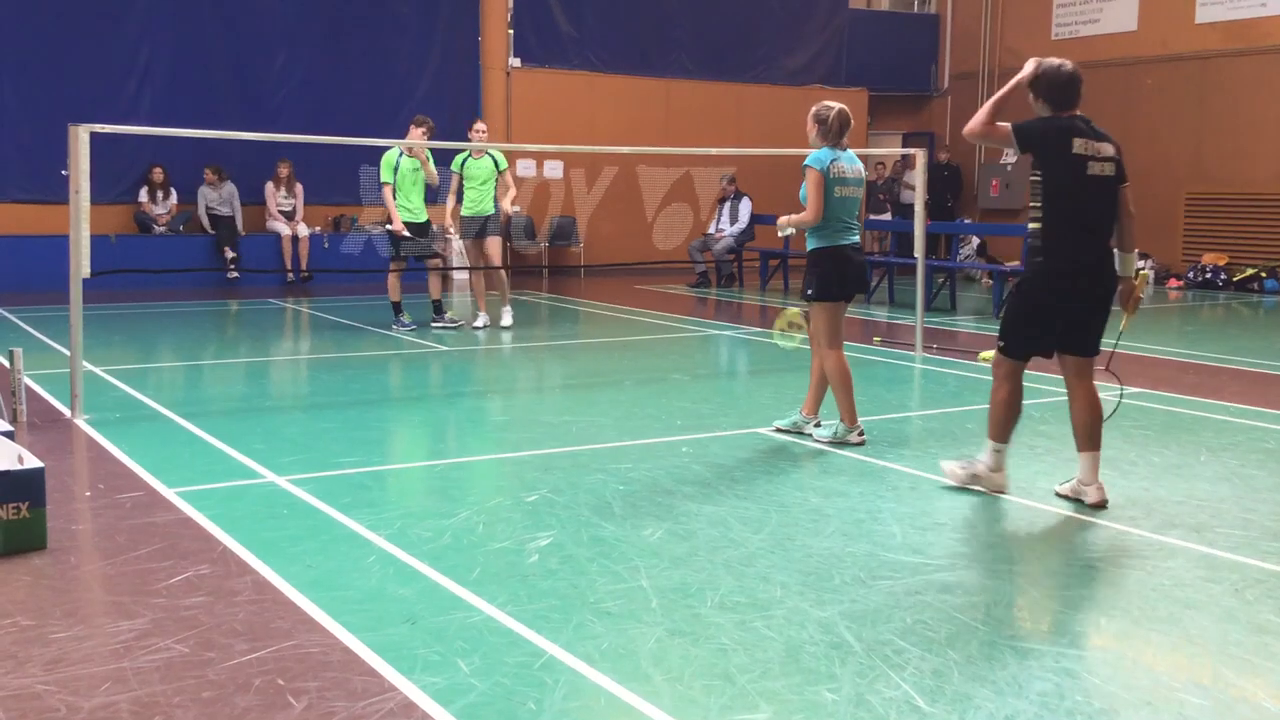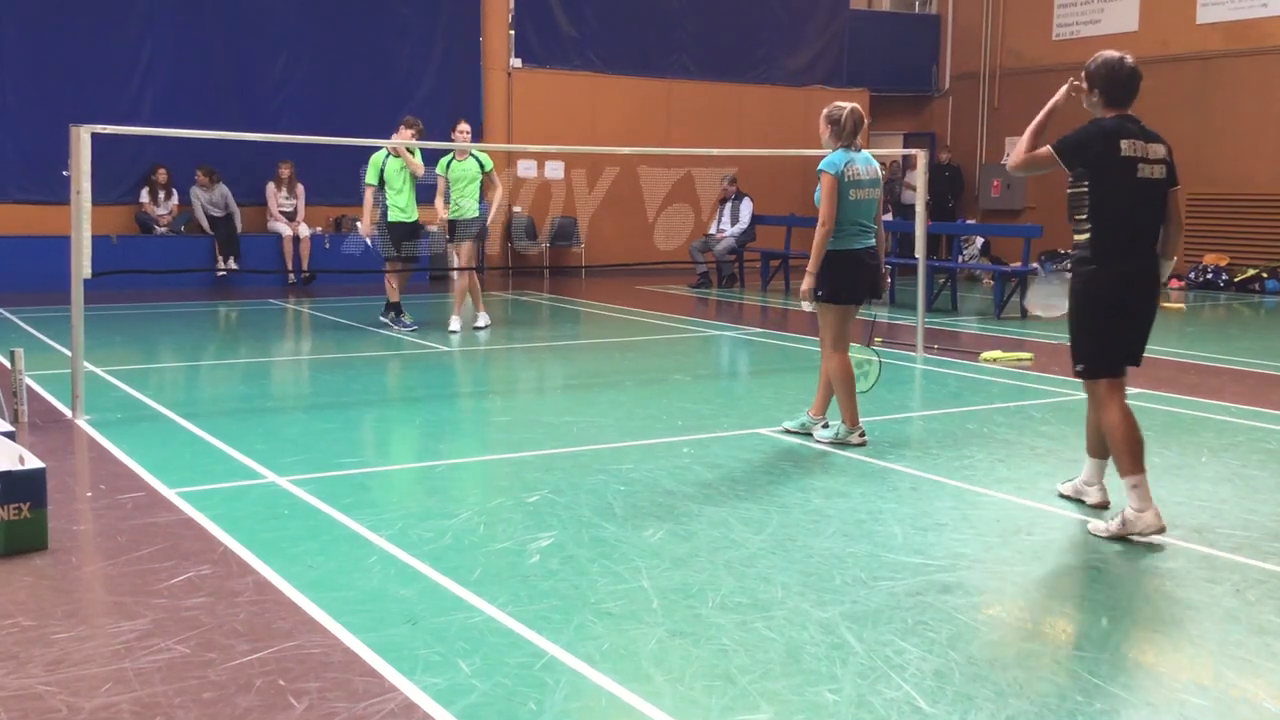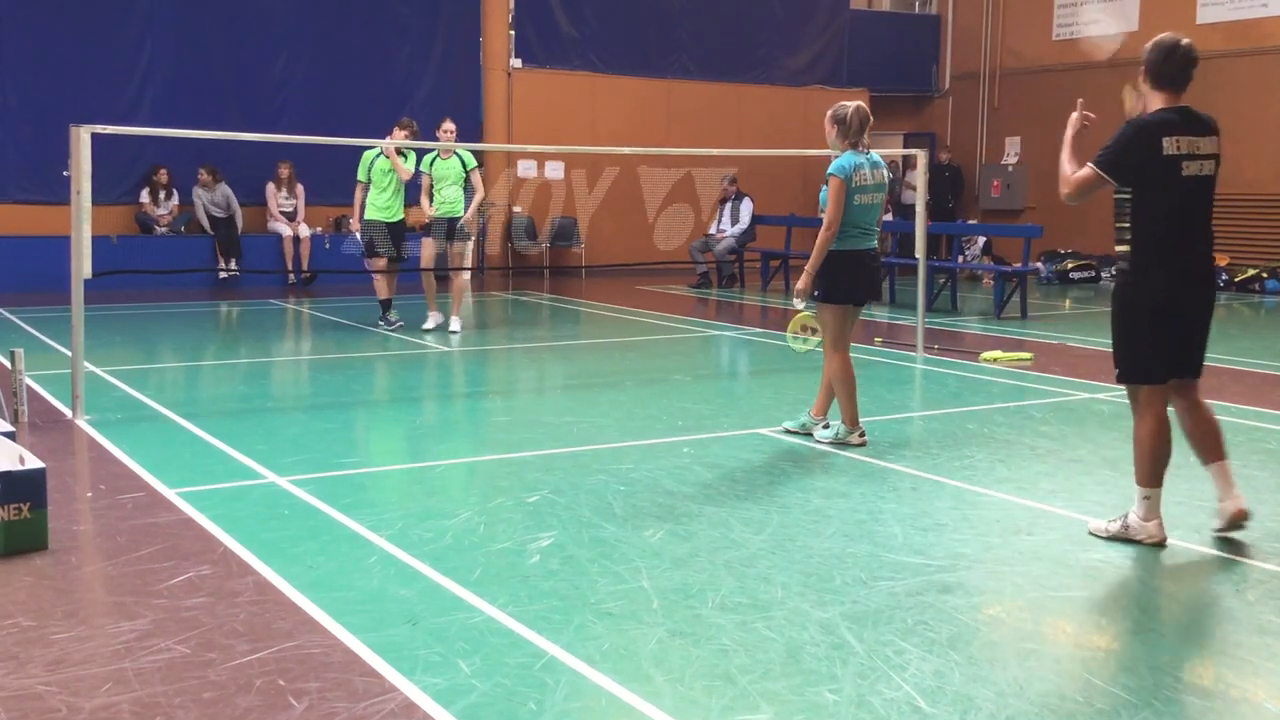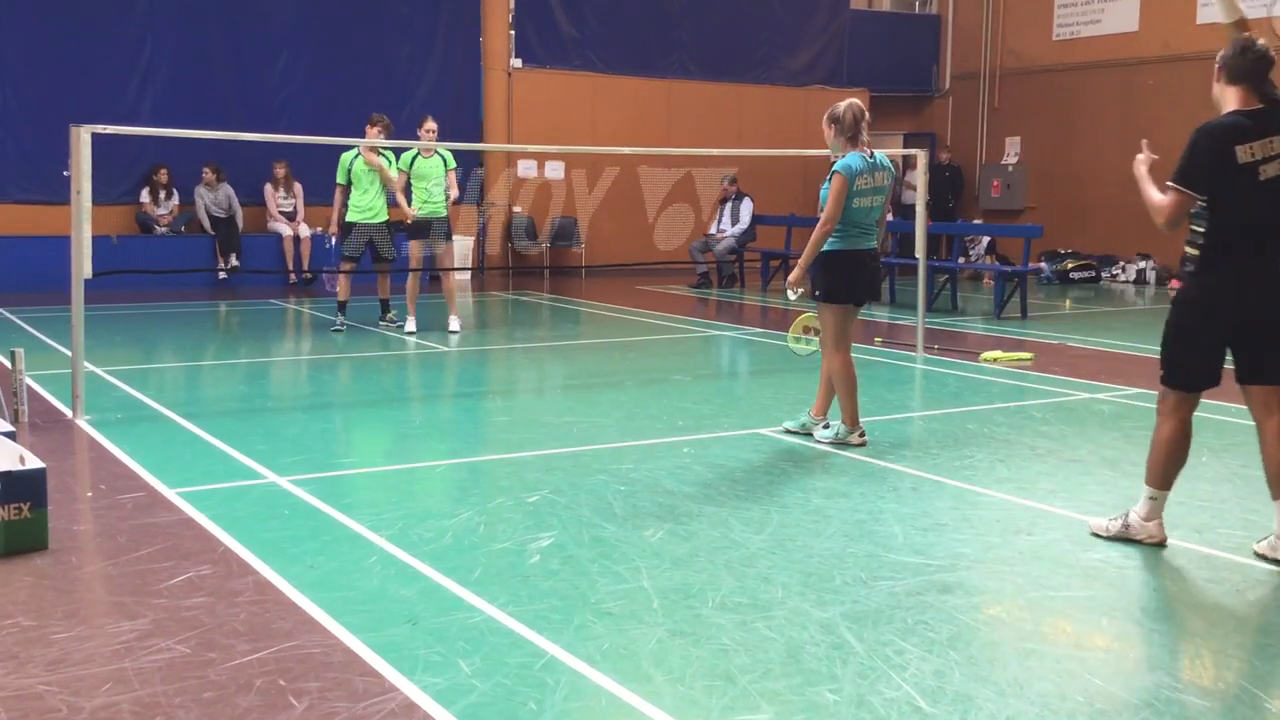
dt=0.4s
person 1, frame 1
left shoulder: (1049, 131)
right shoulder: (1107, 144)
left elbow: (975, 131)
right elbow: (1125, 216)
left wrist: (1017, 80)
right wrist: (1127, 272)
left hip: (1049, 273)
right hip: (1095, 275)
left knee: (1007, 368)
right knee: (1079, 375)
left ankle: (990, 467)
right ankle: (1088, 481)
person 1, frame 2
left shoulder: (1096, 136)
right shoulder: (1158, 145)
left elbow: (1019, 163)
right elbow: (1174, 222)
left wrist: (1053, 104)
right wrist: (1159, 275)
left hip: (1100, 280)
right hip: (1141, 281)
left knee: (1105, 393)
right knee: (1107, 385)
left ankle: (1141, 507)
right ankle: (1091, 481)
person 1, frame 3
left shoulder: (1140, 132)
right shoulder: (1208, 130)
left elbow: (1071, 189)
left wrist: (1070, 132)
left hip: (1146, 283)
right hip: (1197, 281)
left knee: (1148, 400)
right knee: (1186, 393)
left ankle: (1145, 519)
right ankle: (1228, 496)
person 1, frame 4
left shoulder: (1212, 137)
left elbow: (1167, 216)
left wrist: (1142, 174)
left hip: (1212, 291)
left knee: (1177, 405)
left ankle: (1146, 519)
person 2, frame 1
left shoulder: (818, 160)
right shoulder: (855, 162)
left elbow: (813, 217)
left wrist: (788, 220)
left hip: (827, 258)
right hip: (852, 255)
left knee: (830, 346)
right knee: (819, 340)
left ankle: (850, 425)
right ankle: (808, 415)
person 2, frame 2
left shoulder: (832, 164)
right shoulder: (871, 163)
left elbow: (826, 224)
right elbow: (877, 222)
left wrist: (810, 272)
right wrist: (880, 265)
left hip: (840, 261)
right hip: (866, 259)
left knee: (835, 348)
right knee: (831, 343)
left ankle: (851, 426)
right ankle: (817, 416)
person 2, frame 3
left shoulder: (842, 166)
right shoulder: (880, 165)
left elbow: (831, 227)
left wrist: (808, 272)
left hip: (840, 262)
right hip: (867, 261)
left knee: (836, 349)
right knee: (835, 346)
left ankle: (851, 427)
right ankle: (817, 417)
person 2, frame 4
left shoulder: (845, 167)
right shoulder: (884, 165)
left elbow: (827, 224)
left wrist: (801, 266)
left hip: (838, 262)
right hip: (865, 261)
left knee: (837, 348)
right knee: (832, 345)
left ankle: (851, 427)
right ankle: (817, 416)
person 3, frame 1
left shoulder: (425, 155)
right shoulder: (391, 156)
left elbow: (434, 182)
right elbow: (387, 191)
left wrist: (422, 158)
right wrist: (395, 219)
left hip: (422, 220)
right hip: (403, 221)
left knee: (436, 265)
right knee: (397, 268)
left ankle: (439, 314)
right ankle: (398, 316)
person 3, frame 2
left shoulder: (413, 152)
right shoulder: (379, 158)
left elbow: (419, 172)
right elbow: (369, 192)
left wrist: (402, 150)
right wrist: (366, 221)
left hip: (412, 219)
right hip: (392, 220)
left knee: (405, 269)
right knee: (393, 268)
left ankle: (388, 310)
right ankle: (398, 315)
person 3, frame 3
left shoulder: (409, 156)
right shoulder: (370, 155)
left elbow: (405, 176)
right elbow: (360, 188)
left wrist: (392, 152)
right wrist: (355, 218)
left hip: (397, 219)
right hip: (373, 219)
left knee: (393, 267)
right knee: (379, 265)
left ankle: (385, 313)
right ankle: (387, 312)
person 3, frame 4
left shoulder: (388, 157)
right shoulder: (348, 157)
left elbow: (396, 188)
right elbow: (340, 190)
left wrist: (378, 165)
right wrist: (334, 221)
left hip: (381, 221)
right hip: (354, 221)
left knee: (384, 268)
right knee: (347, 267)
left ankle: (386, 313)
right ankle: (340, 315)
person 4, frame 1
left shoulder: (496, 157)
right shoulder: (460, 160)
left elbow: (512, 188)
right elbow: (453, 193)
left wrist: (507, 201)
right wrist: (448, 217)
left hip: (491, 215)
right hip: (468, 217)
left knee: (495, 266)
right knee: (475, 268)
left ankle: (506, 307)
right ankle: (482, 314)
person 4, frame 2
left shoulder: (481, 159)
right shoulder: (444, 163)
left elbow: (498, 188)
right elbow: (439, 195)
left wrist: (492, 214)
right wrist: (441, 211)
left hip: (475, 218)
right hip: (455, 219)
left knee: (463, 268)
right knee: (469, 269)
left ankle: (456, 317)
right ankle: (482, 313)
person 4, frame 3
left shoulder: (465, 157)
right shoulder: (428, 160)
left elbow: (480, 190)
right elbow: (424, 194)
left wrist: (470, 214)
right wrist: (426, 209)
left hip: (458, 218)
right hip: (436, 219)
left knee: (457, 270)
right knee: (426, 268)
left ankle: (455, 317)
right ankle: (433, 313)
person 4, frame 4
left shoulder: (446, 156)
right shoulder: (407, 157)
left elbow: (454, 189)
left wrist: (453, 196)
left hip: (441, 217)
right hip: (418, 219)
left knee: (446, 270)
right knee: (415, 269)
left ankle: (453, 317)
right ankle: (411, 318)
